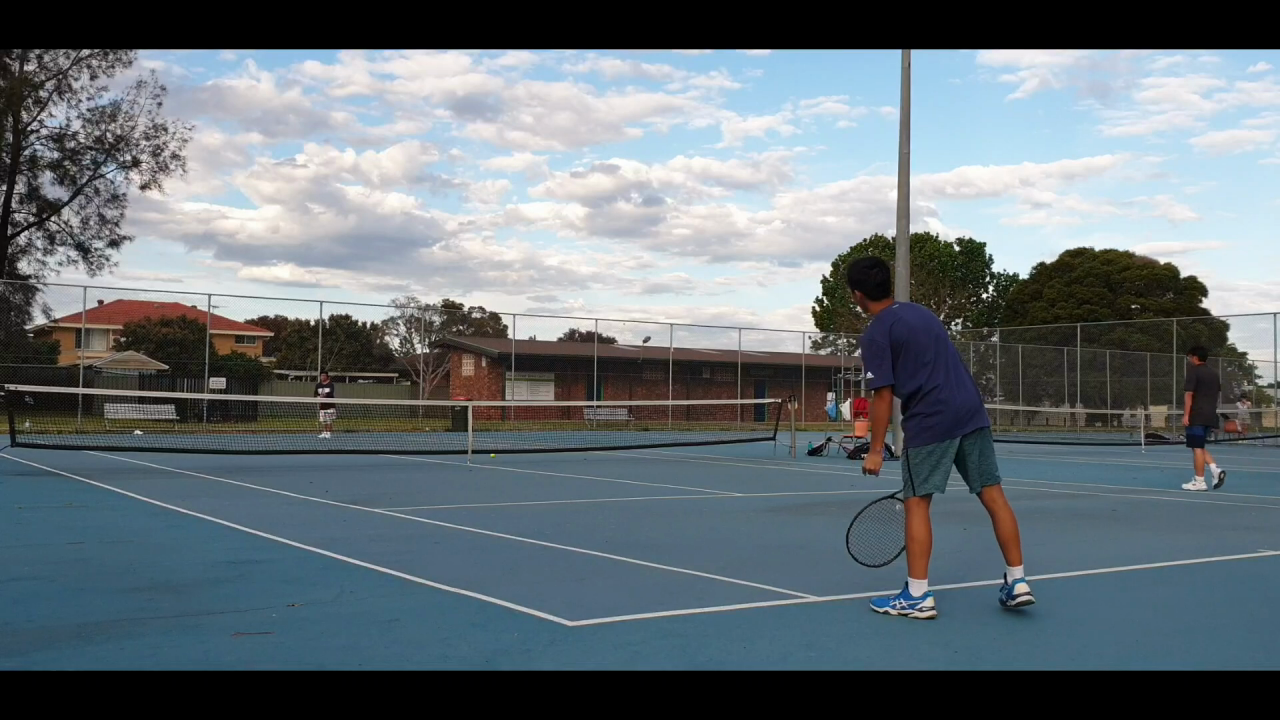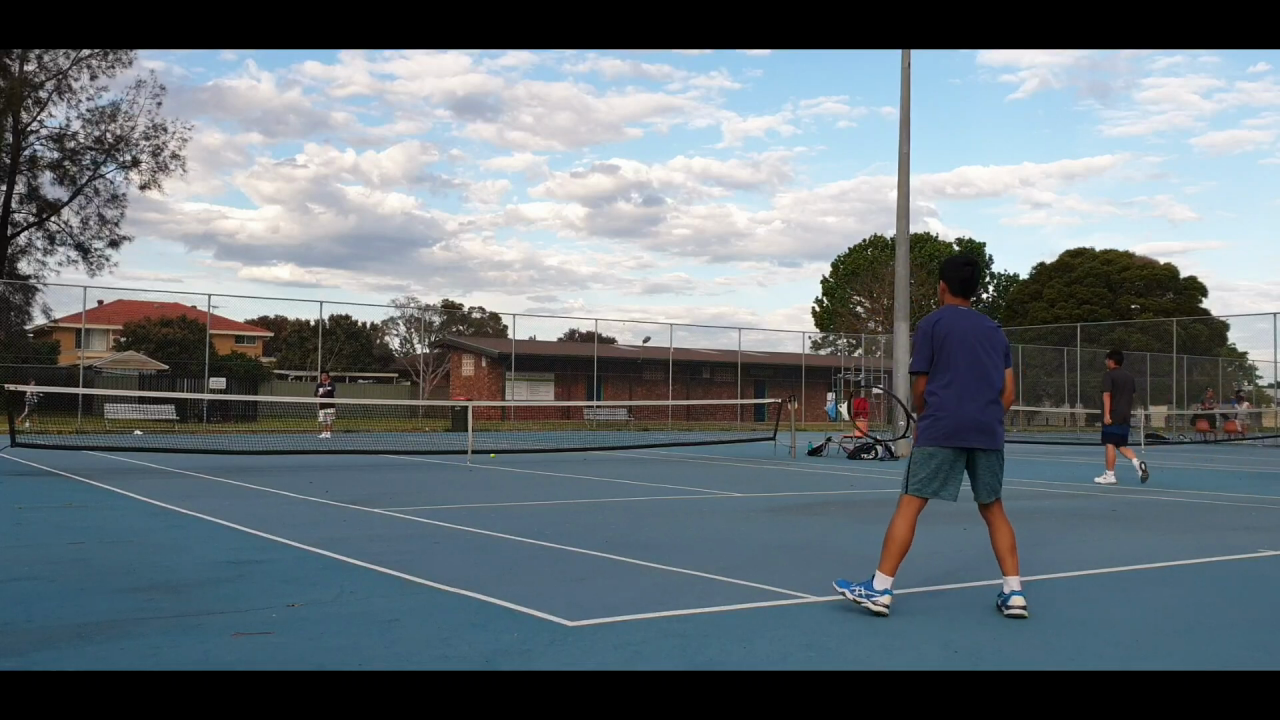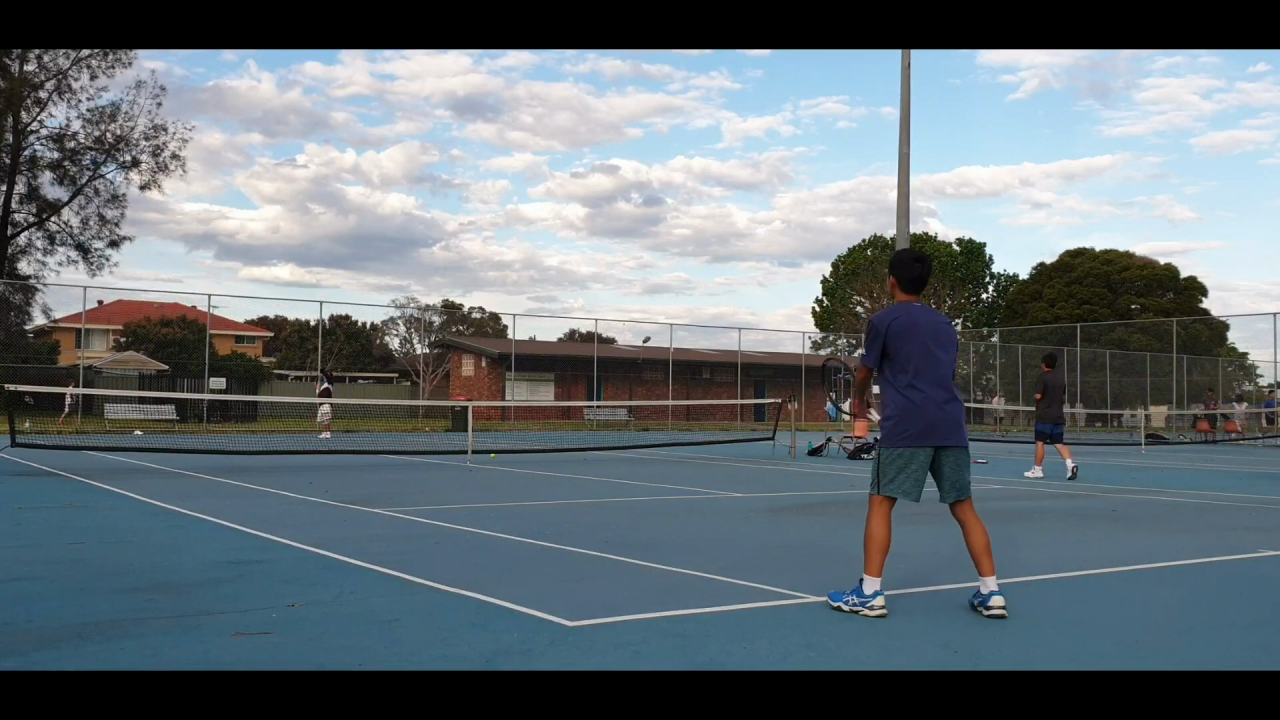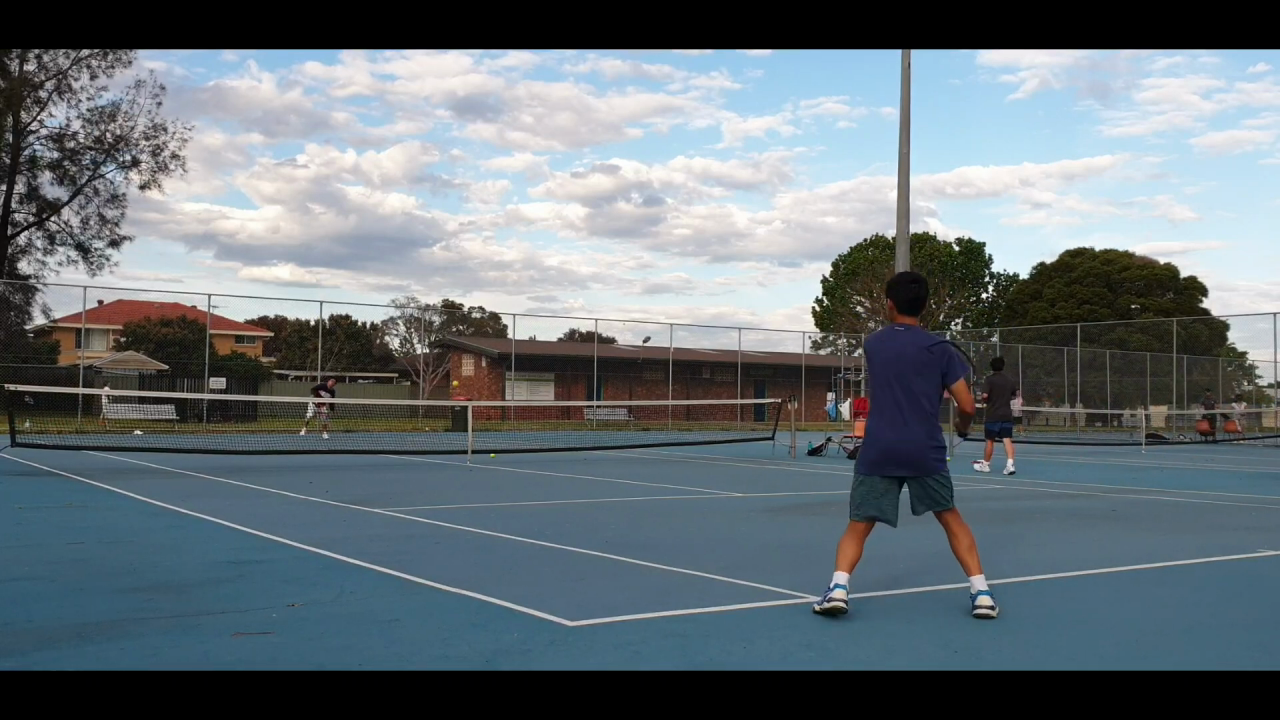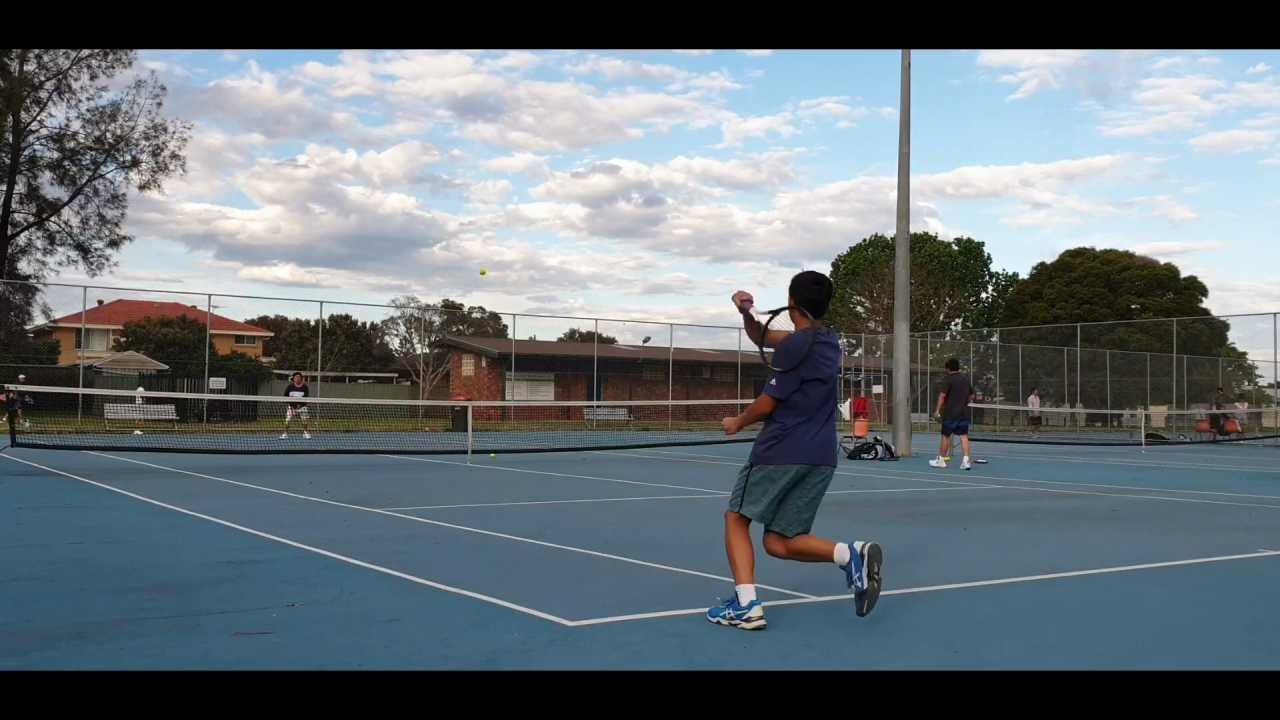
dt=1s
person 1, frame 1
left shoulder: (876, 335)
right shoulder: (922, 312)
left elbow: (884, 396)
left wrist: (875, 451)
left hip: (930, 422)
right hip: (971, 413)
left knee: (916, 503)
right knee: (993, 496)
left ankle: (917, 596)
right ankle: (1017, 582)
person 1, frame 2
left shoulder: (931, 324)
right shoulder: (995, 330)
left elbow: (921, 386)
right elbow: (1009, 391)
left wrist: (921, 424)
left hip: (941, 429)
right hip: (988, 431)
left knee: (909, 505)
right knee: (993, 509)
left ankle: (879, 589)
right ankle: (1014, 592)
person 1, frame 3
left shoulder: (883, 321)
right shoulder: (946, 324)
left elbow: (865, 373)
left wrist: (859, 400)
left hip: (906, 427)
right hip: (951, 426)
left knee: (880, 504)
right knee: (964, 508)
left ankle: (870, 593)
right ankle: (991, 592)
person 1, frame 4
left shoulder: (873, 343)
right shoulder: (941, 348)
right elbow: (967, 406)
right wrist: (962, 427)
left hip: (878, 453)
right hip: (926, 451)
left knee: (858, 527)
right knee: (950, 518)
left ankle: (838, 587)
right ankle: (982, 592)
person 1, frame 5
left shoulder: (795, 348)
right shoulder: (829, 341)
left elbow: (766, 405)
right elbow: (762, 337)
left wrist: (738, 423)
right wrist: (746, 312)
left hip: (781, 451)
right hip: (820, 456)
left knee: (736, 519)
right knee: (779, 544)
left ankle: (746, 604)
right ankle: (852, 554)
